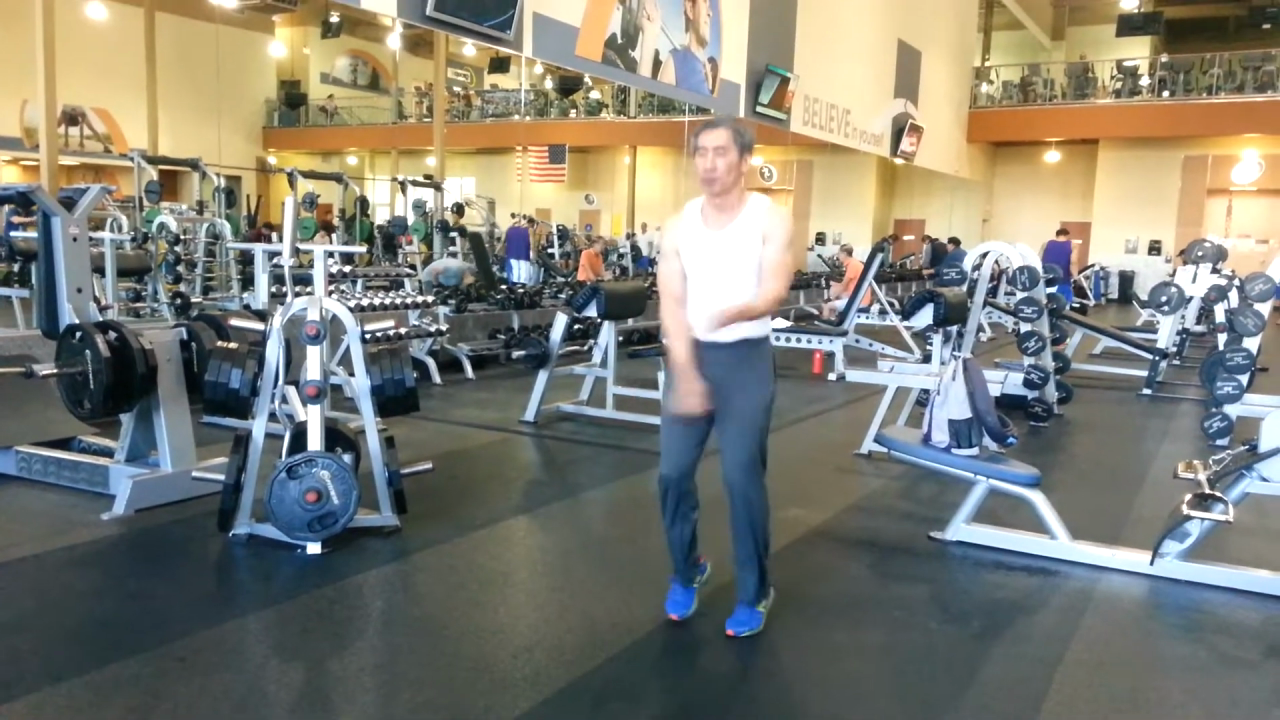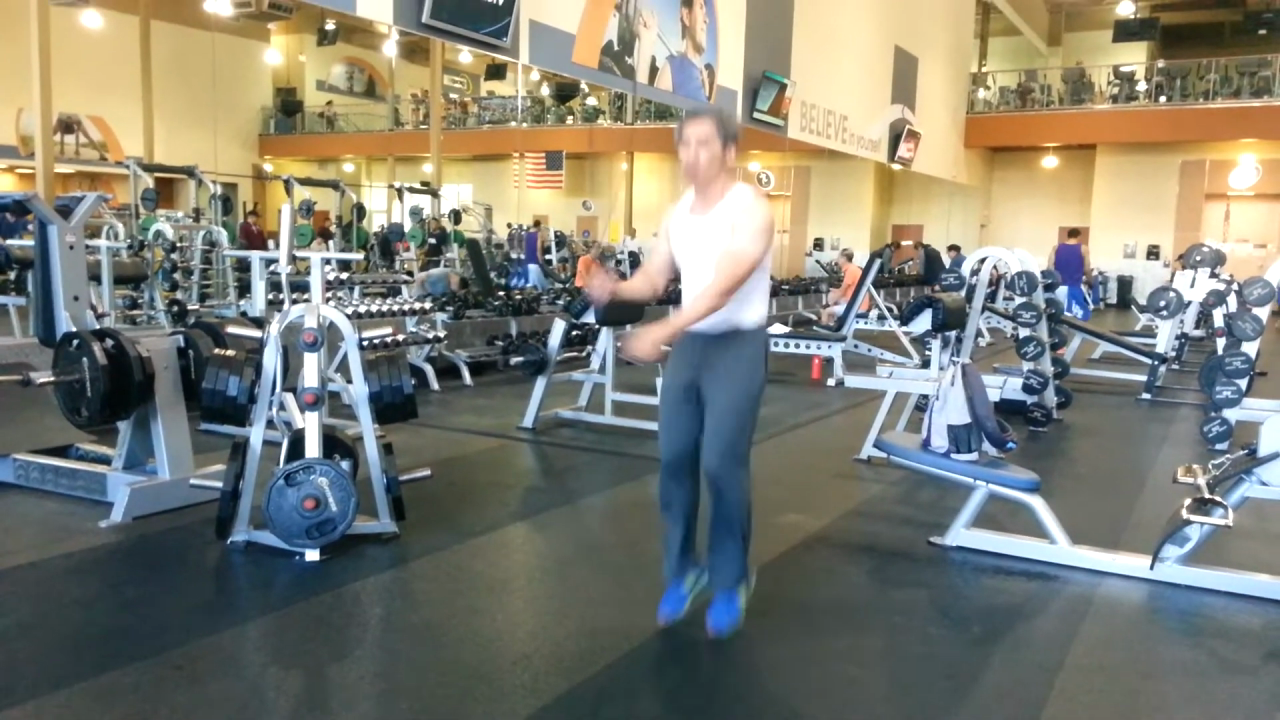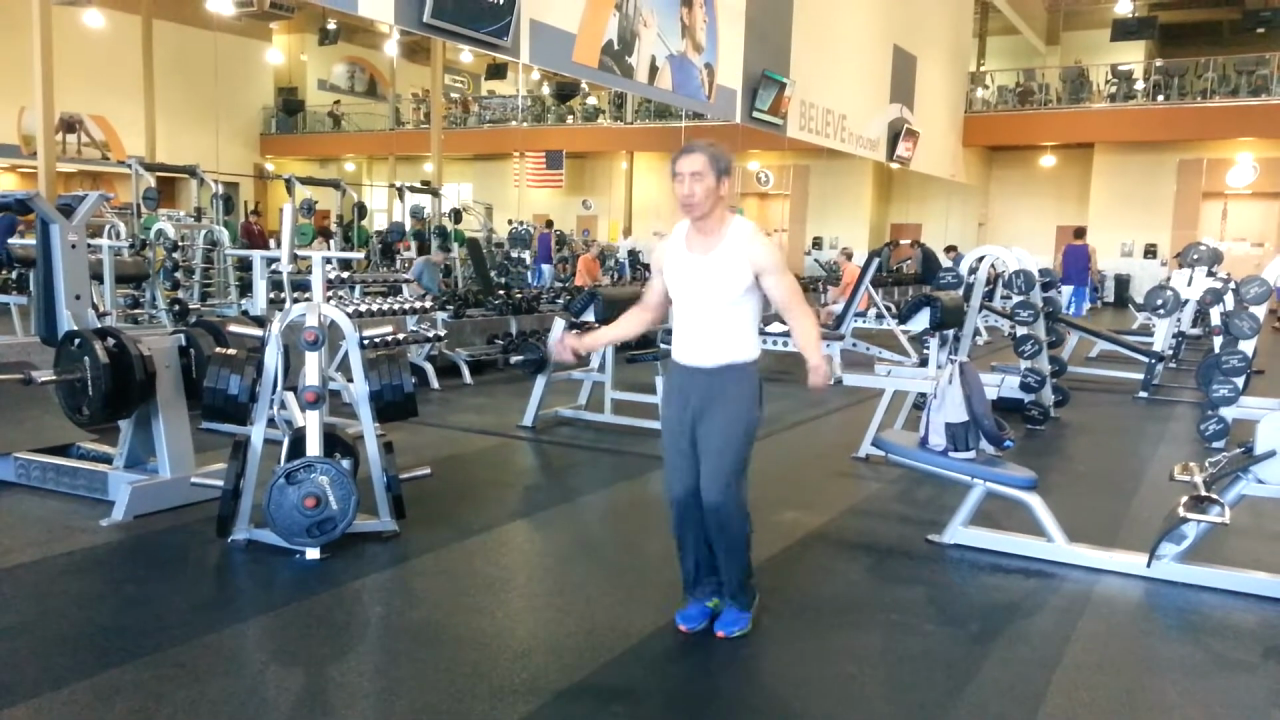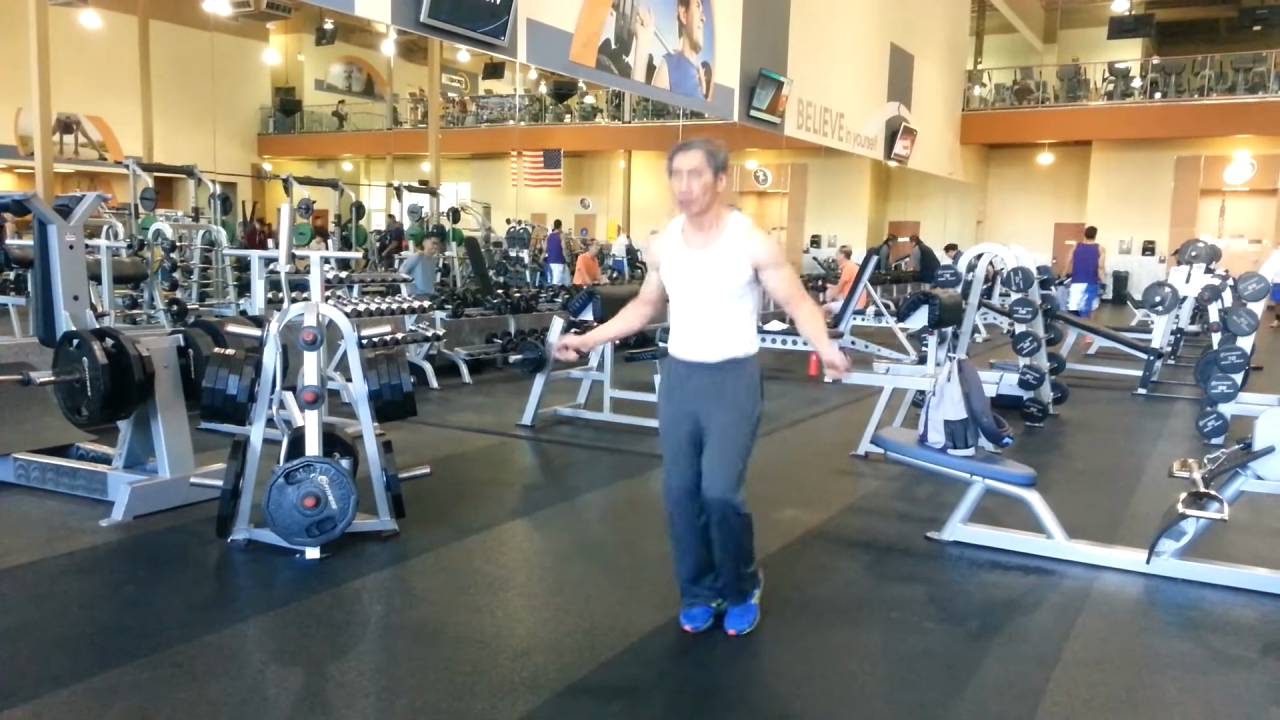
dt=0.4s
person 1, frame 1
left shoulder: (772, 220)
right shoulder: (679, 226)
left elbow: (772, 293)
right elbow: (673, 305)
left wrist: (736, 312)
right wrist: (685, 373)
left hip: (746, 359)
right hip: (691, 360)
left knee: (742, 483)
right knee: (673, 474)
left ankle: (754, 593)
right ankle: (686, 573)
person 1, frame 2
left shoulder: (751, 213)
right shoulder: (677, 215)
left elbow: (722, 283)
right elbow: (650, 283)
left wrist: (662, 330)
right wrist: (612, 286)
left hip: (738, 348)
right hip: (691, 348)
left knee: (722, 470)
right knee: (672, 464)
left ankle: (729, 582)
right ankle: (682, 571)
person 1, frame 3
left shoulder: (754, 247)
right shoulder: (667, 250)
left elbow: (796, 312)
right elbow: (648, 311)
left wrist: (816, 361)
right wrist: (592, 339)
left hip: (733, 380)
right hip: (682, 379)
left knee: (720, 497)
right knee: (681, 496)
left ankle: (738, 598)
right ankle: (702, 590)
person 1, frame 4
left shoulder: (752, 243)
right shoulder: (662, 245)
left elbow: (797, 304)
right elbow: (647, 305)
left wrist: (826, 351)
right wrist: (592, 338)
left hip: (733, 377)
right hip: (679, 376)
left knee: (720, 494)
right knee: (682, 495)
left ankle: (743, 585)
right ankle: (701, 592)
